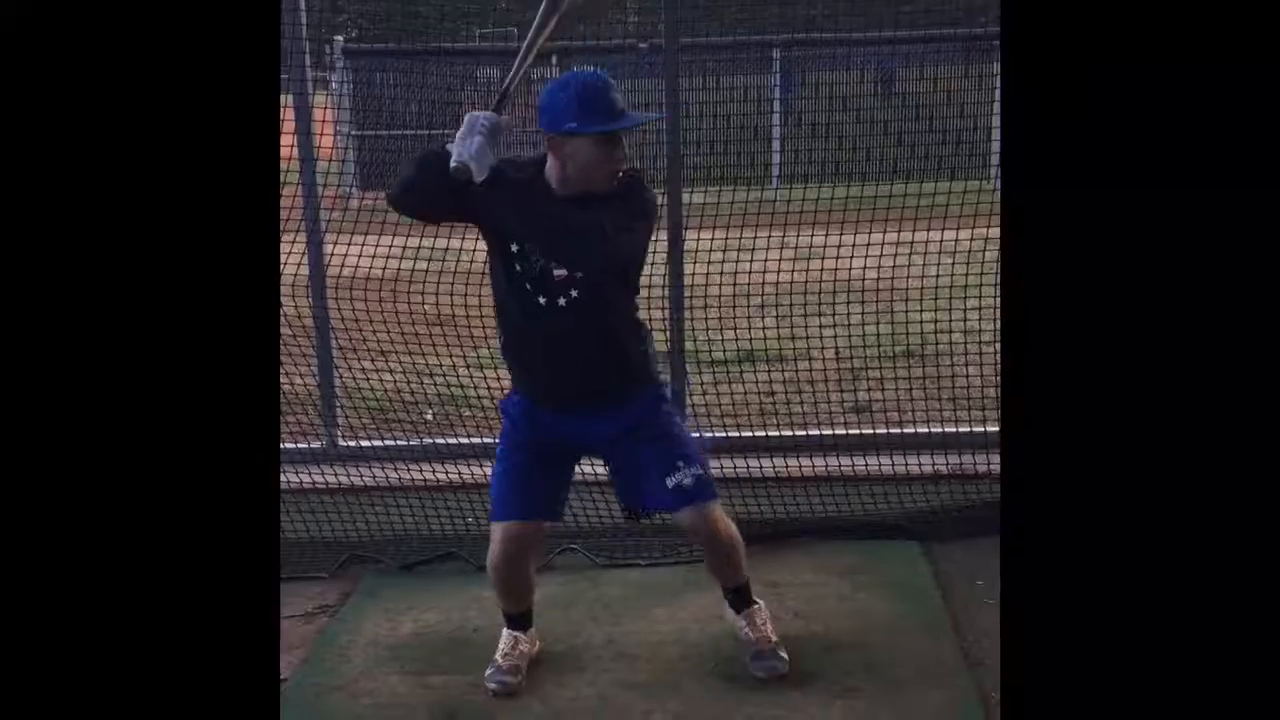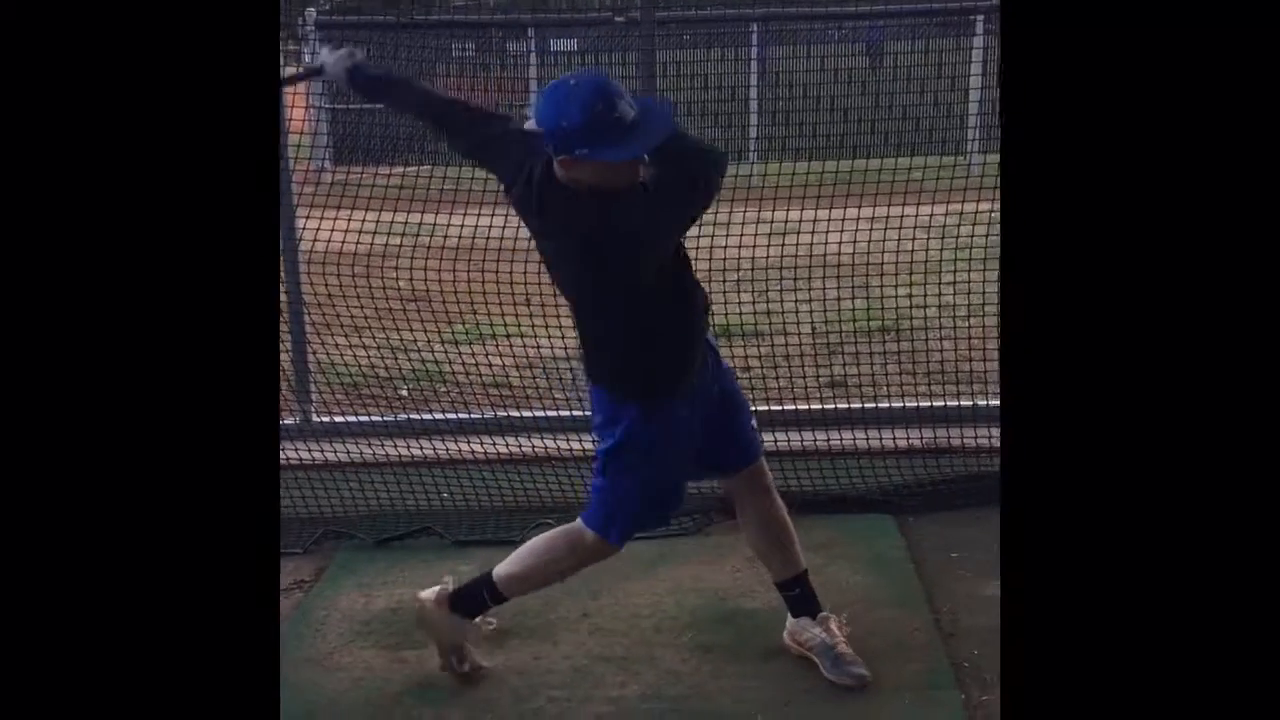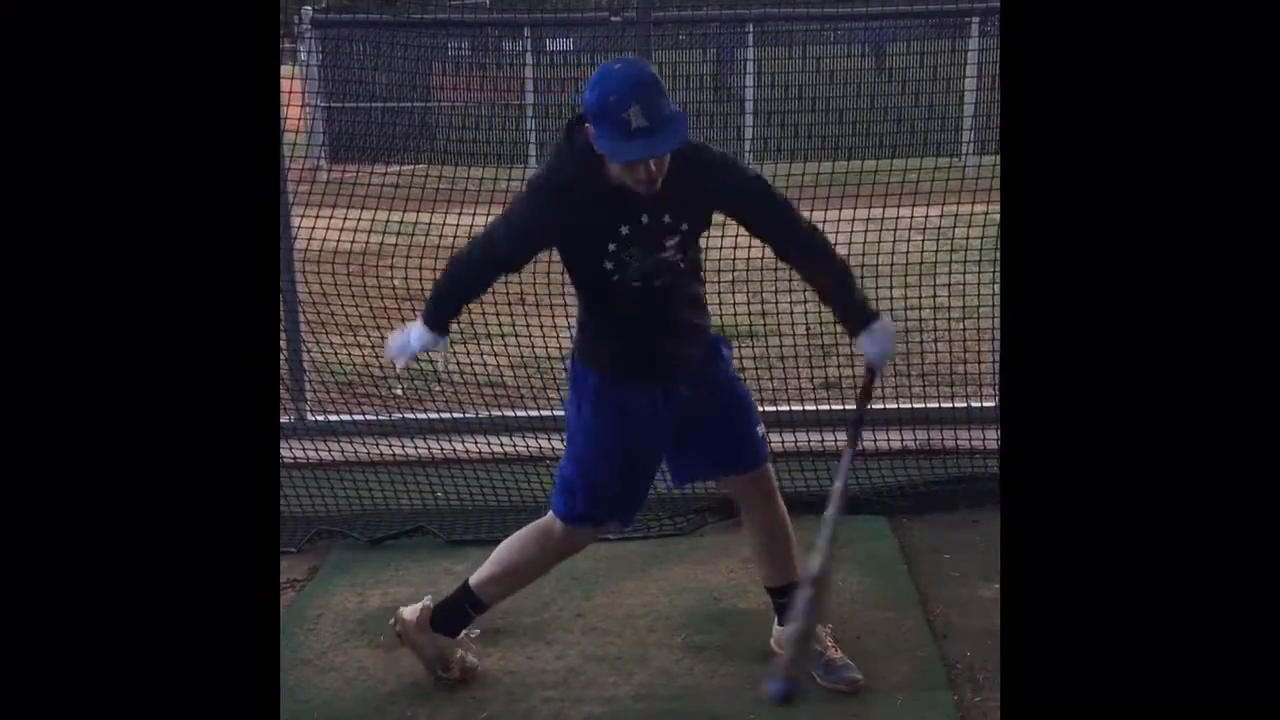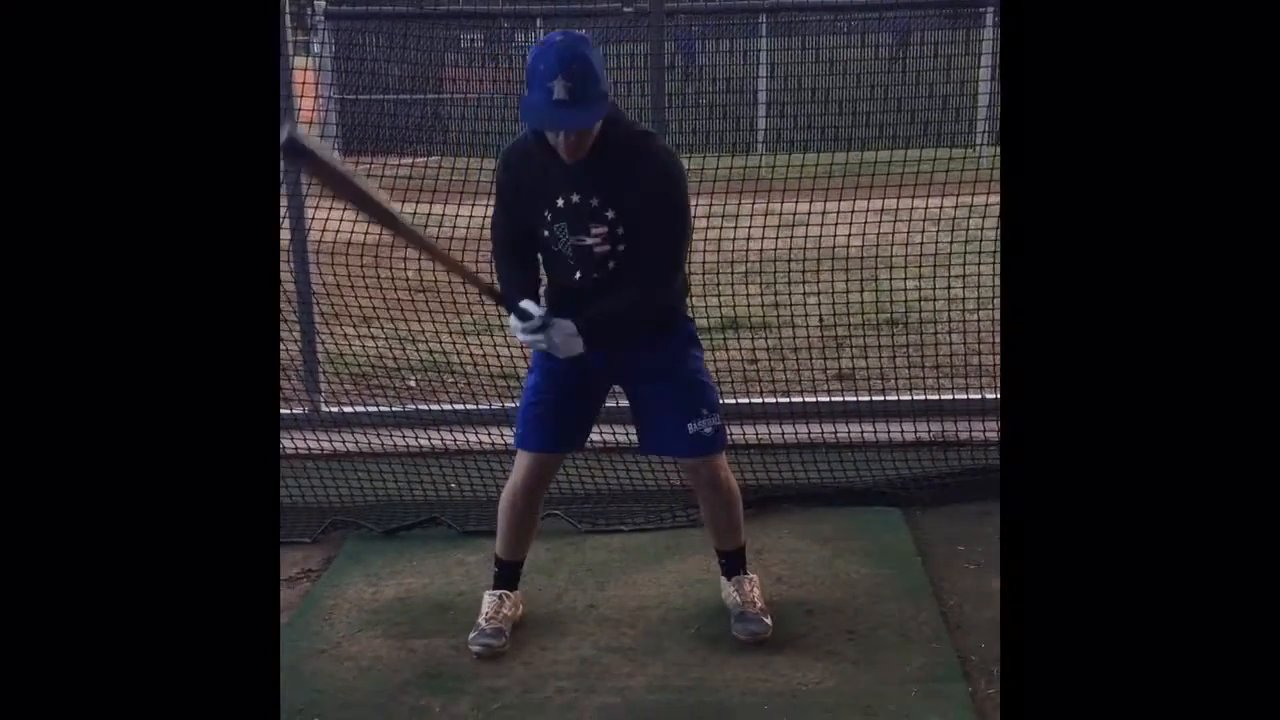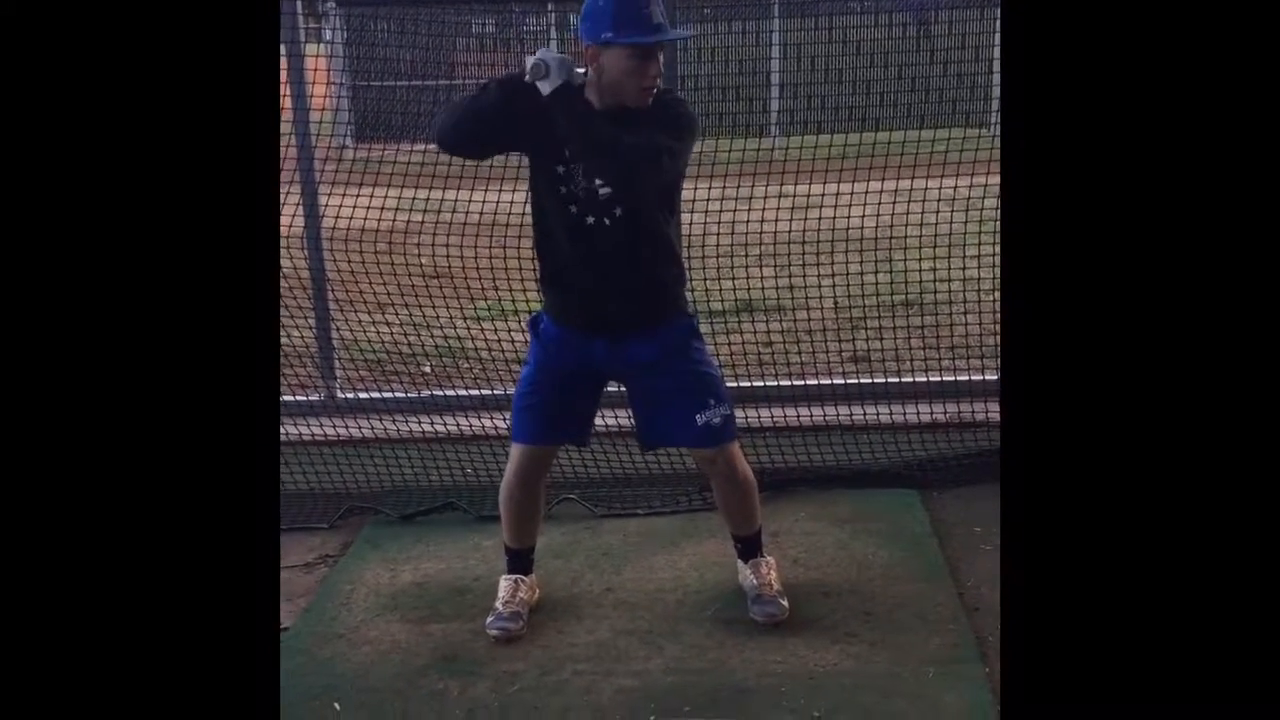
dt=1s
person 1, frame 1
left shoulder: (631, 198)
right shoulder: (510, 183)
left elbow: (586, 249)
right elbow: (406, 197)
left wrist: (488, 180)
right wrist: (453, 156)
left hip: (627, 395)
right hip: (539, 403)
left knee: (705, 520)
right knee: (510, 541)
left ankle: (746, 612)
right ankle: (519, 631)
person 1, frame 2
left shoulder: (528, 161)
right shoulder: (618, 226)
left elbow: (452, 116)
right elbow: (704, 162)
left wrist: (355, 74)
right wrist: (626, 159)
left hip: (690, 358)
right hip: (647, 392)
left knee: (752, 480)
right knee: (601, 534)
left ankle: (806, 620)
right ankle: (453, 606)
person 1, frame 3
left shoulder: (706, 171)
right shoulder: (566, 185)
left elbow: (791, 233)
right elbow: (491, 251)
left wrist: (858, 316)
right wrist: (430, 323)
left hip: (693, 357)
right hip: (610, 375)
left knee: (756, 485)
right knee: (572, 528)
left ankle: (794, 627)
right ankle: (435, 621)
person 1, frame 4
left shoulder: (652, 164)
right shoulder: (521, 163)
left elbow: (661, 277)
right elbow: (511, 248)
left wrist: (586, 328)
right wrist: (523, 306)
left hip: (655, 335)
right hip: (566, 335)
left knee: (707, 467)
right knee: (530, 469)
left ankle: (737, 578)
right ankle: (503, 592)
person 1, frame 5
left shoulder: (670, 117)
right shoulder: (543, 111)
left elbow: (634, 174)
right elbow: (451, 135)
left wrist: (563, 100)
right wrist: (523, 82)
left hip: (656, 326)
right hip: (567, 327)
left knee: (721, 454)
right knee: (526, 459)
left ankle: (754, 561)
right ankle: (518, 577)
